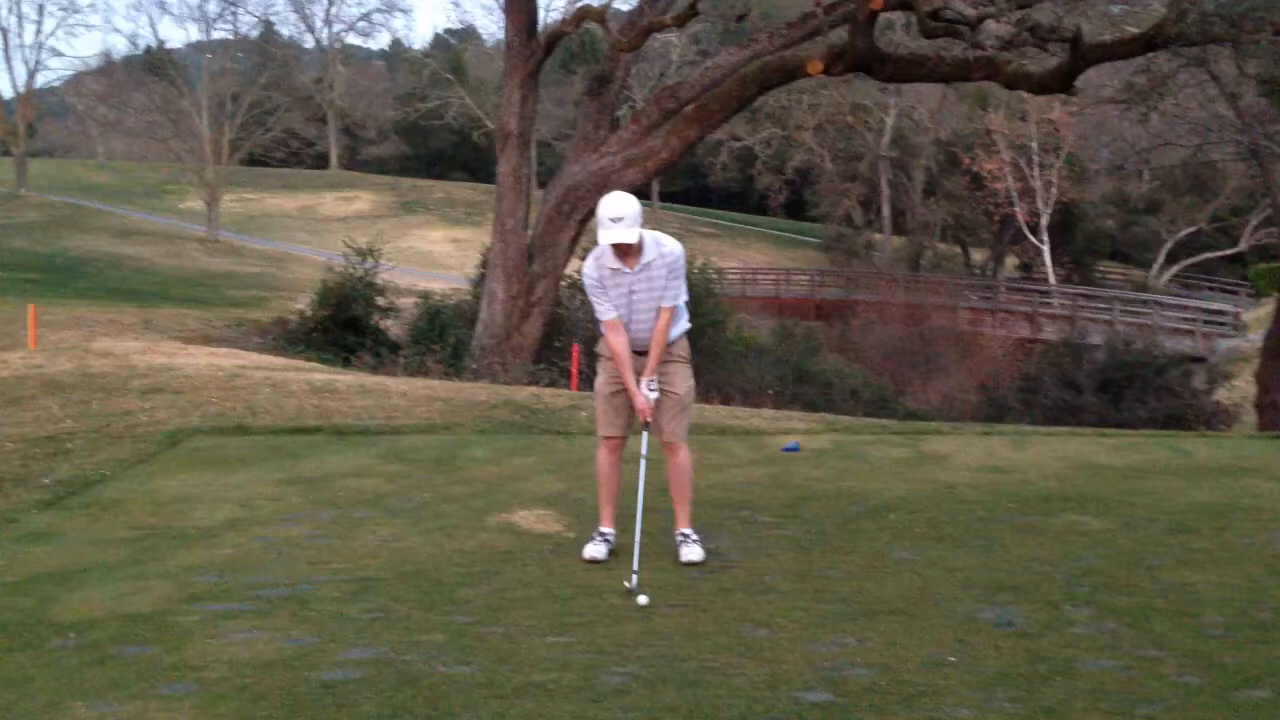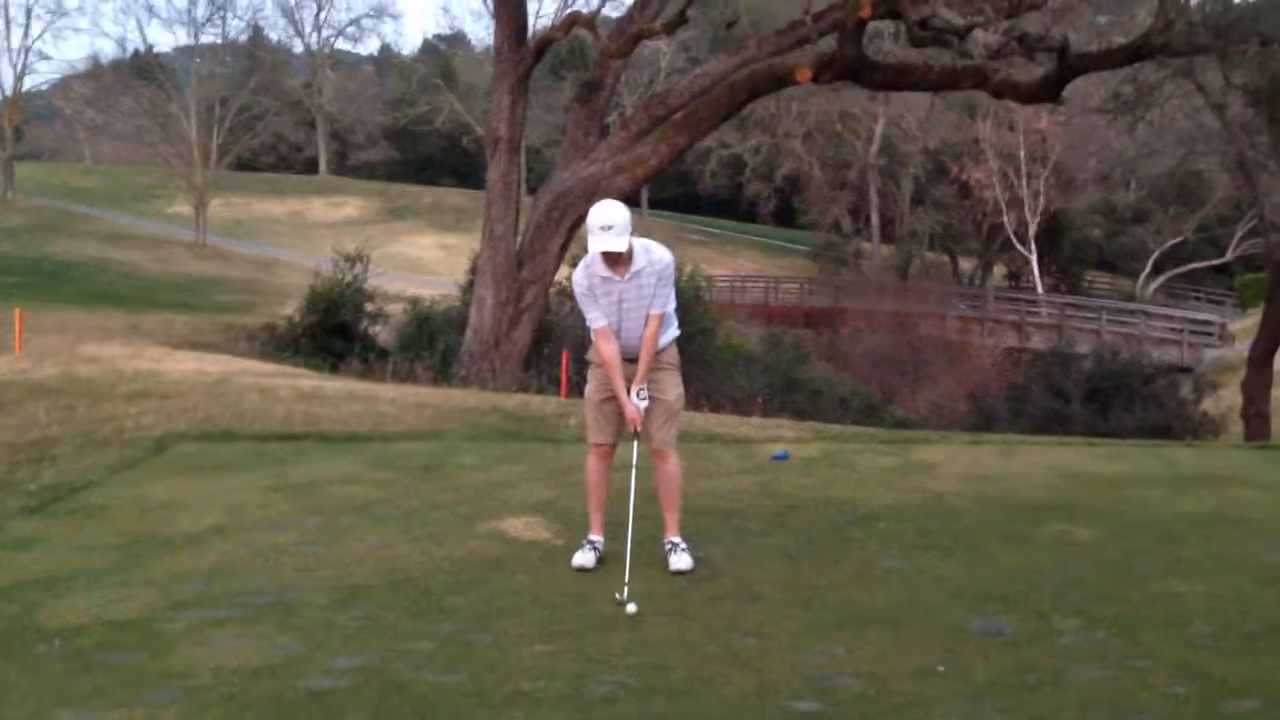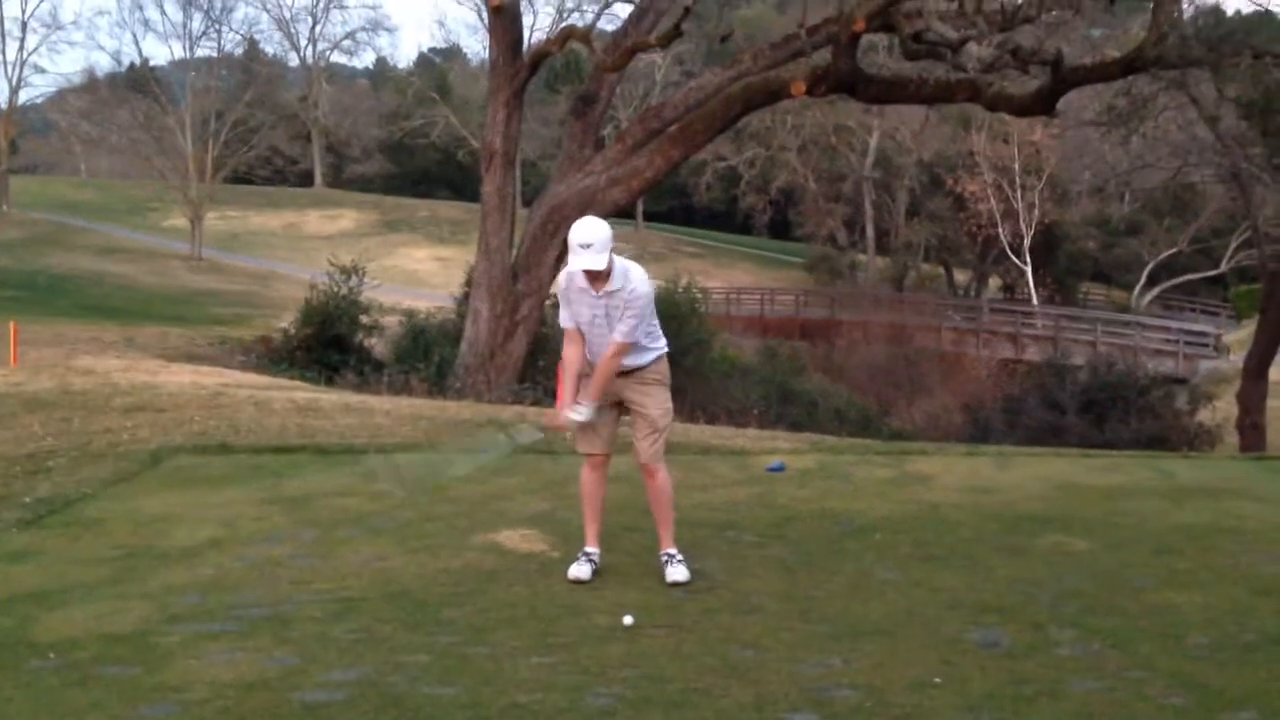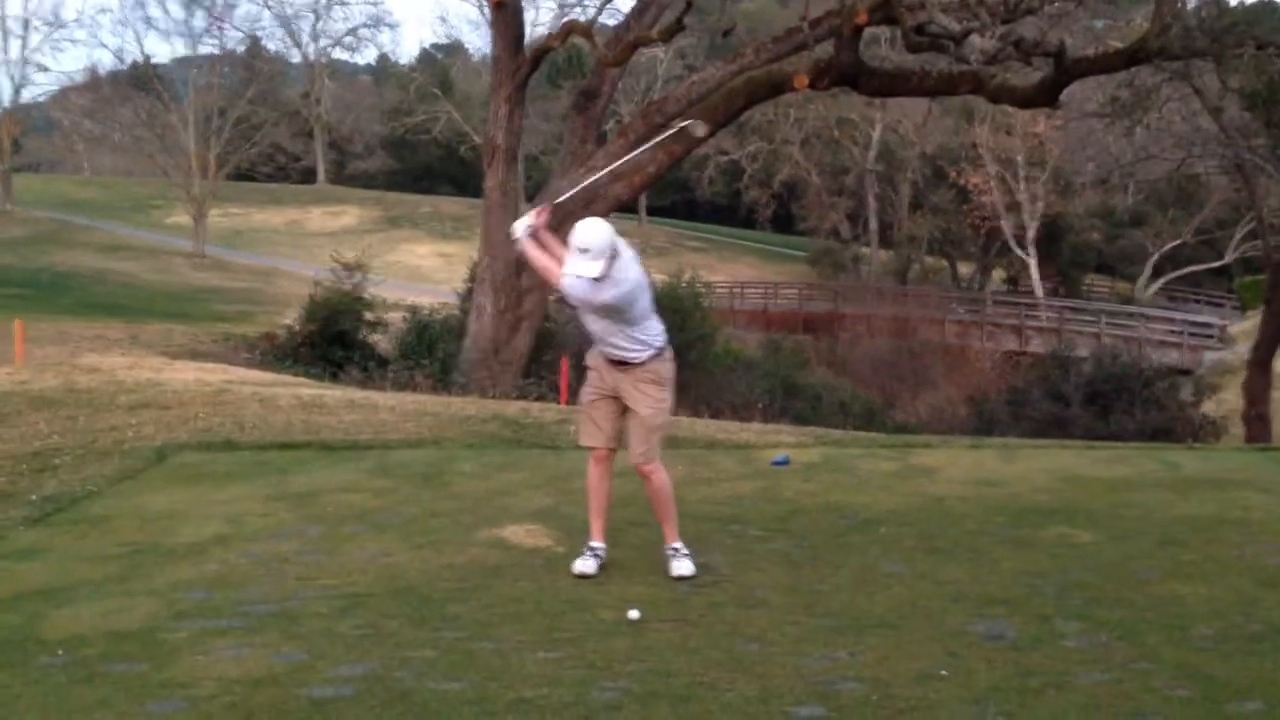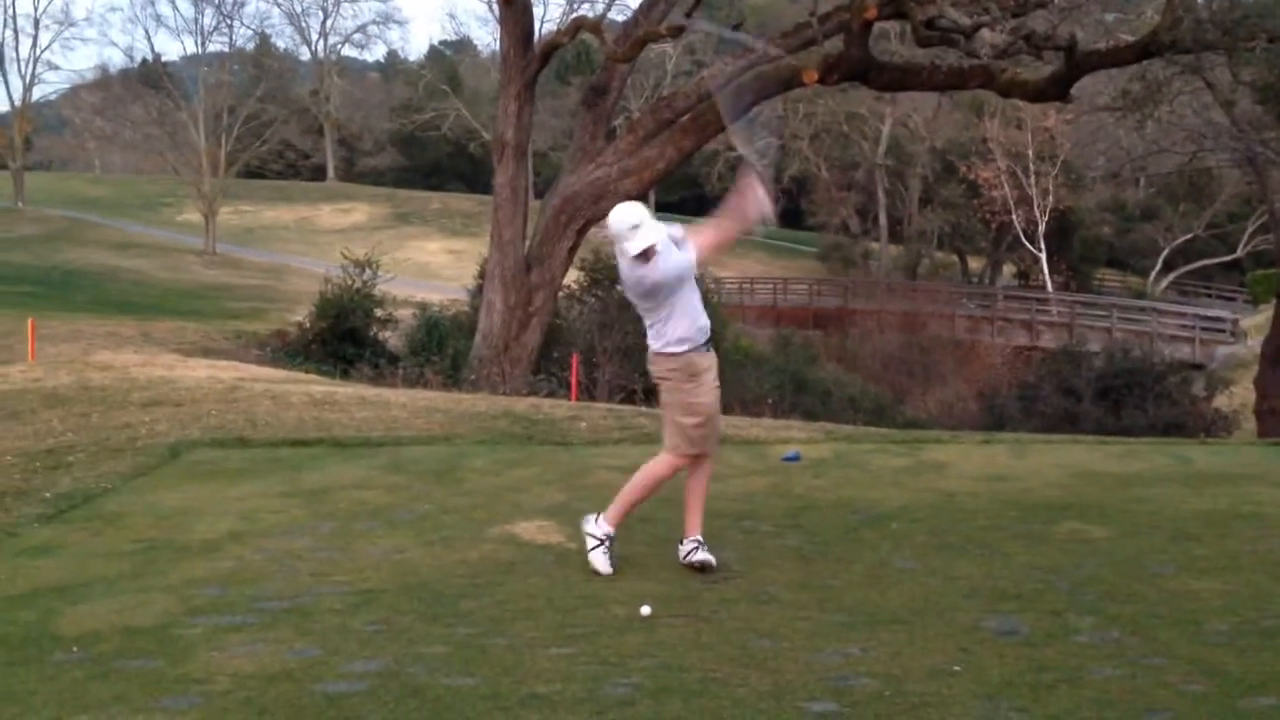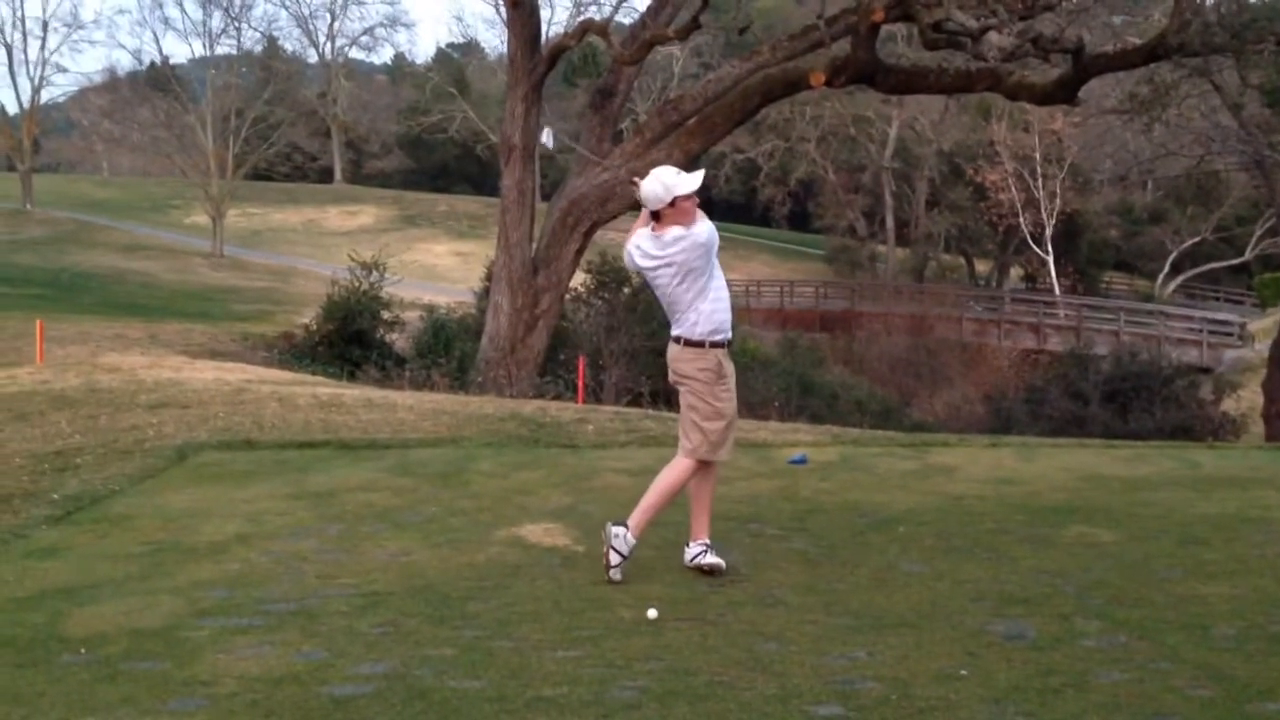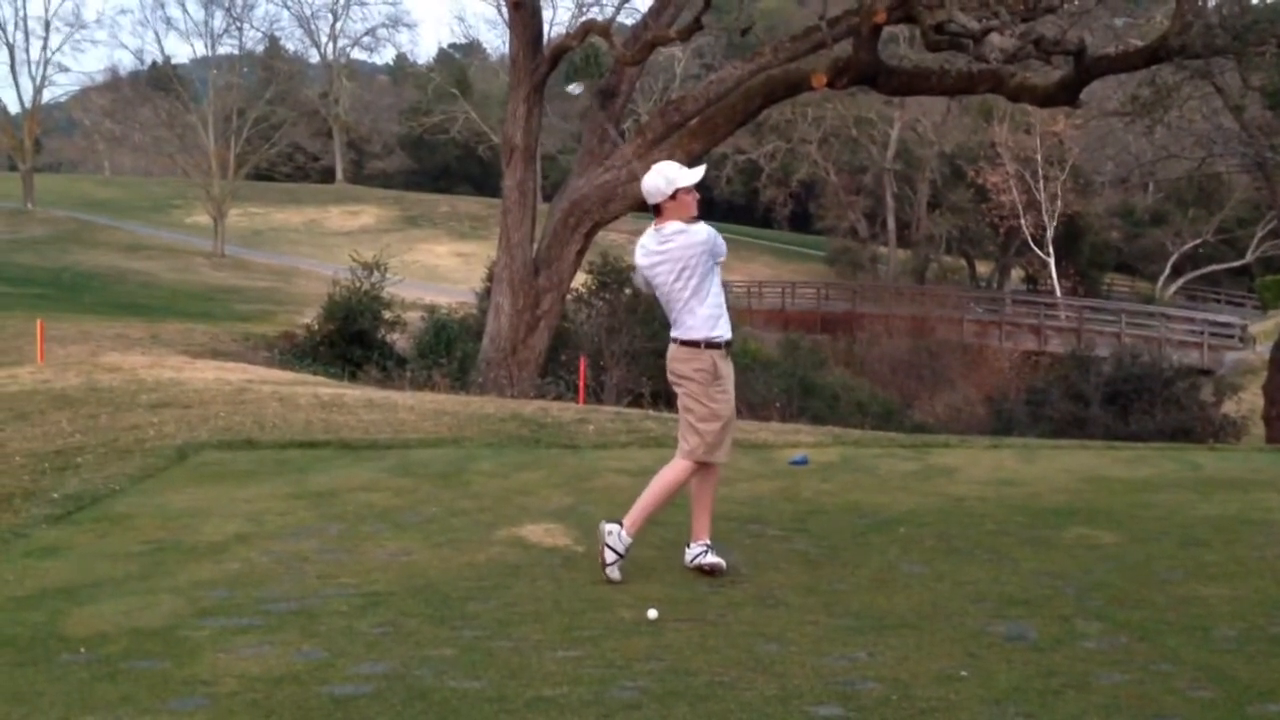
dt=0.5s
person 1, frame 1
left shoulder: (670, 252)
right shoulder: (594, 267)
left elbow: (665, 318)
right elbow: (614, 329)
left wrist: (650, 376)
right wrist: (633, 389)
left hip: (668, 350)
right hip: (618, 353)
left knee: (674, 441)
right knee: (611, 441)
left ankle: (684, 530)
right ankle: (605, 529)
person 1, frame 2
left shoulder: (660, 260)
right shoulder: (584, 276)
left elbow: (654, 325)
right elbow: (605, 337)
left wrist: (641, 385)
right wrist: (624, 399)
left hip: (658, 358)
right hip: (608, 360)
left knee: (664, 449)
right knee: (600, 448)
left ankle: (673, 538)
right ankle: (594, 537)
person 1, frame 3
left shoulder: (637, 287)
right shoulder: (567, 282)
left elbow: (615, 352)
right elbow: (573, 342)
left wrist: (584, 403)
right wrist: (565, 400)
left hip: (645, 373)
right hip: (595, 371)
left knee: (652, 463)
right knee: (594, 460)
left ankle: (669, 551)
right ankle: (590, 550)
person 1, frame 4
left shoulder: (615, 289)
right shoulder: (606, 247)
left elbow: (558, 277)
right elbow: (570, 268)
left wrist: (524, 240)
right wrist: (541, 232)
left hip: (646, 370)
right hip: (605, 362)
left knee: (646, 464)
right knee: (600, 455)
left ankle: (675, 545)
right ankle: (596, 544)
person 1, frame 5
left shoulder: (646, 230)
right shoulder: (650, 271)
left elbow: (691, 236)
right elbow: (706, 246)
left wrist: (742, 205)
right wrist: (747, 213)
left hip: (691, 357)
right hip: (680, 364)
left knee: (704, 449)
right knee: (680, 455)
left ankle: (692, 540)
right ankle: (605, 523)
person 1, frame 6
left shoulder: (641, 246)
right shoulder: (699, 239)
left elbow: (631, 251)
right elbow: (700, 217)
left wrist: (648, 204)
right wrist: (659, 197)
left hip: (691, 351)
right hip: (704, 356)
left knee: (709, 451)
right knee: (693, 454)
left ankle: (698, 543)
right ankle: (627, 531)
person 1, frame 7
left shoulder: (645, 246)
right shoulder: (700, 236)
left hip: (692, 351)
right hip: (703, 357)
left knee: (711, 452)
right knee: (692, 455)
left ankle: (699, 544)
right ankle: (623, 530)
